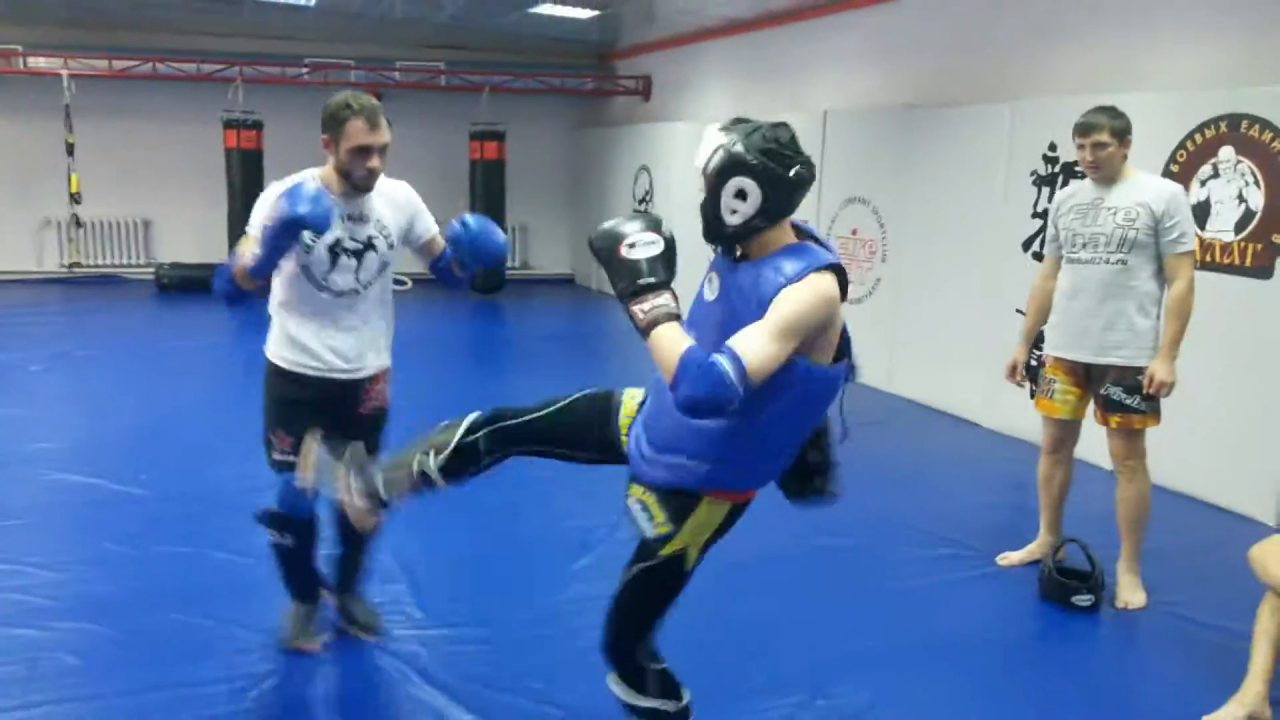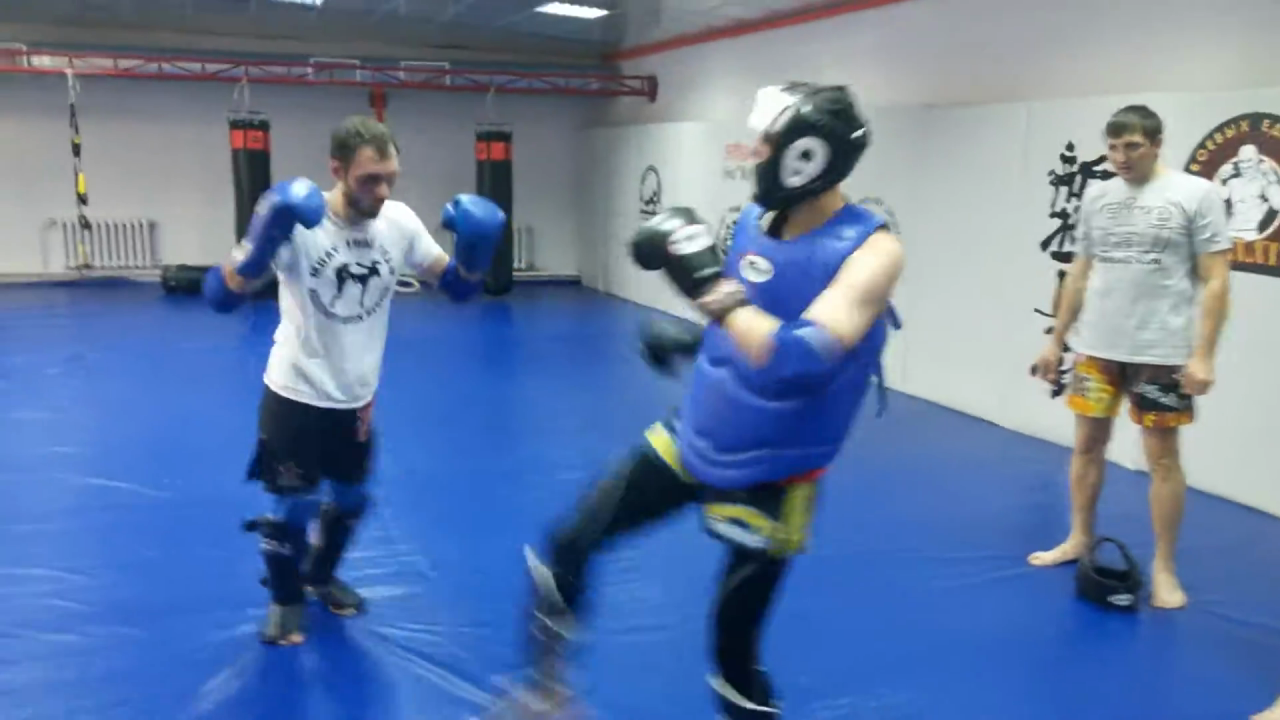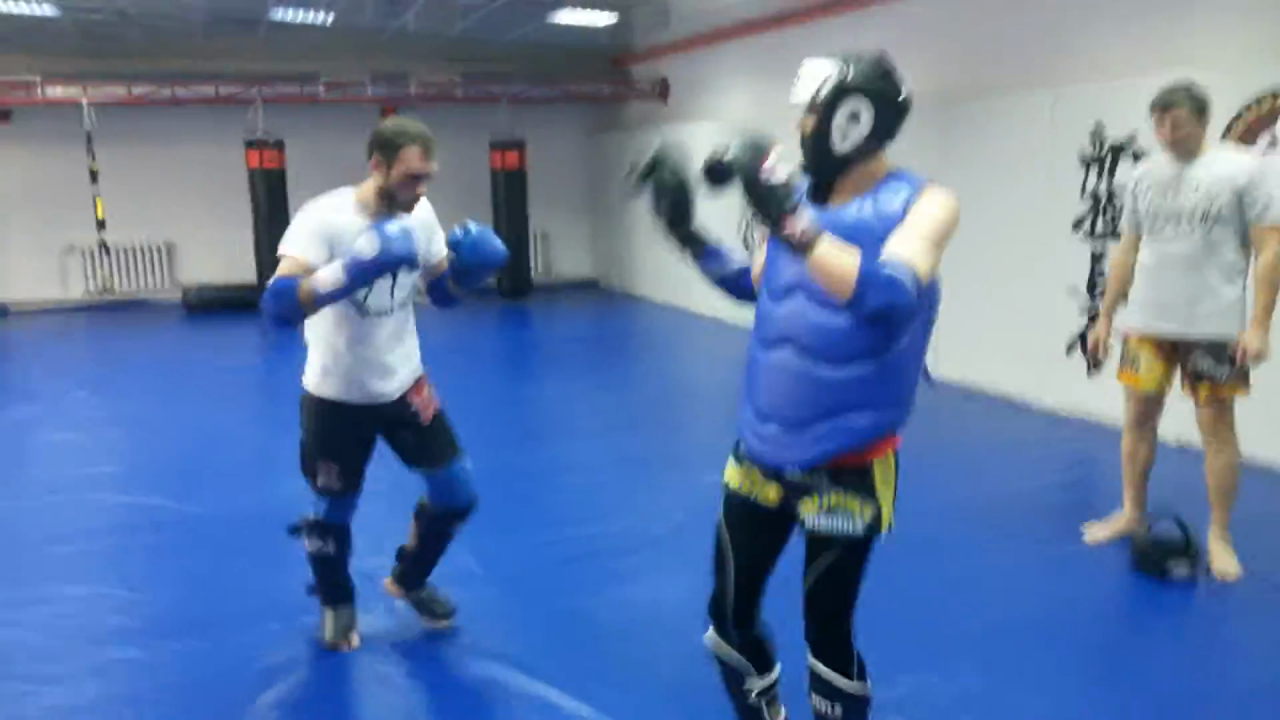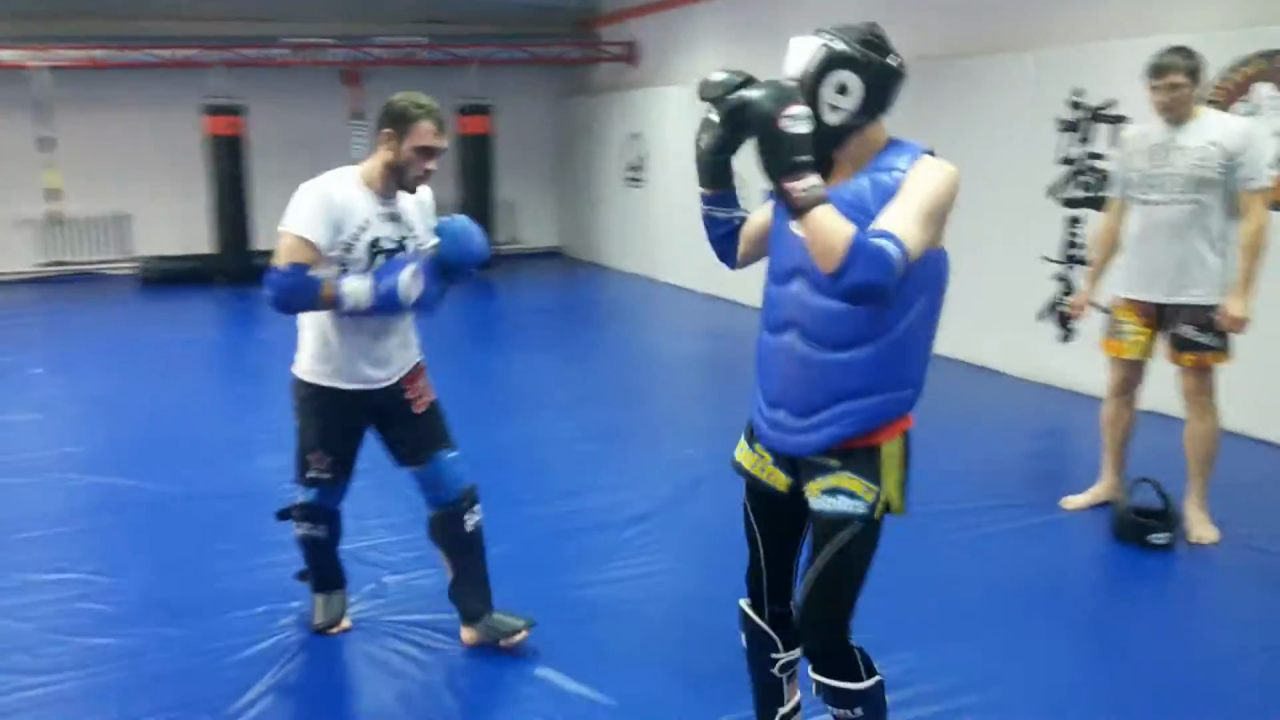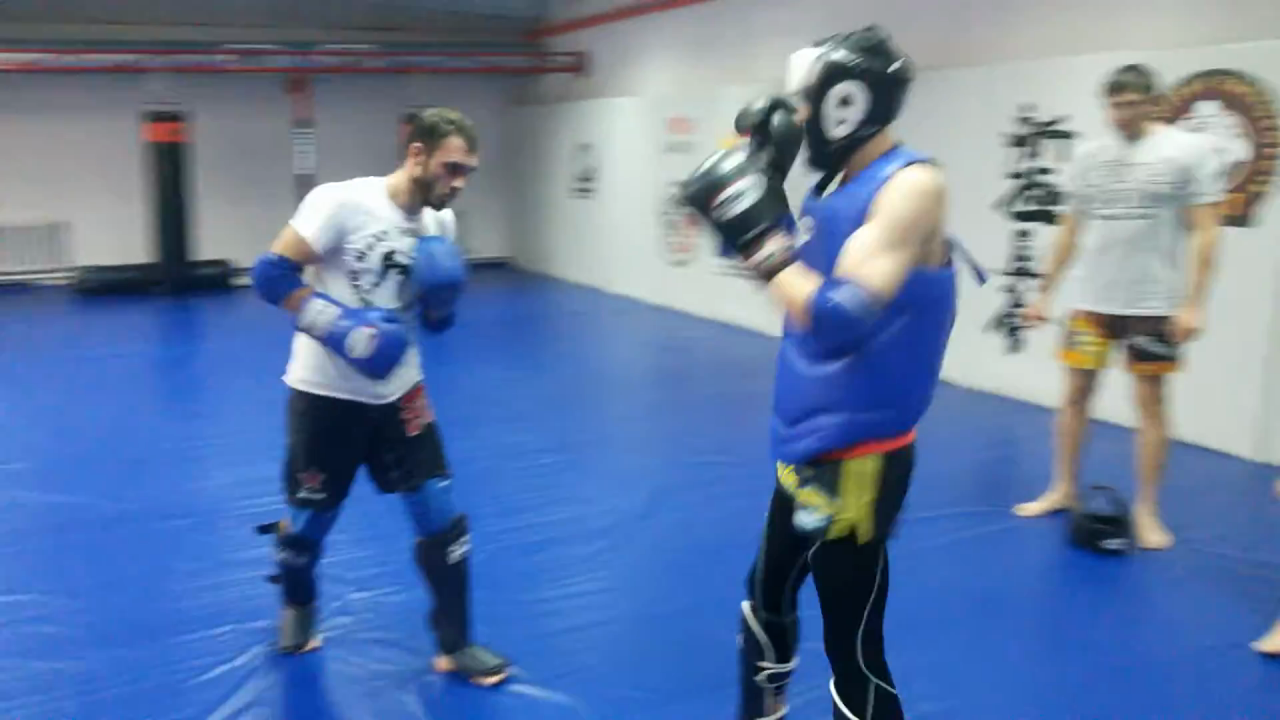
dt=0.2s
person 1, frame 1
left shoulder: (814, 287)
right shoulder: (734, 251)
left elbow: (706, 389)
left wrist: (645, 292)
left hip: (701, 485)
right hip: (650, 423)
left knee: (628, 644)
right knee: (494, 432)
right ankle: (372, 489)
person 1, frame 2
left shoulder: (870, 249)
right shoulder: (754, 220)
left elbow: (799, 365)
left wrist: (708, 283)
right wrist: (694, 340)
left hip: (766, 476)
right hip: (692, 438)
left knee: (734, 651)
right knee: (568, 547)
person 1, frame 3
left shoulder: (922, 206)
right shoulder: (799, 194)
left elbow: (883, 300)
right elbow: (754, 285)
left wrist: (790, 219)
right wrist: (686, 227)
left hip: (846, 462)
right hip: (764, 447)
left knee: (828, 637)
right knee: (731, 620)
person 1, frame 4
left shoulder: (925, 176)
right shoulder: (811, 173)
left elbow: (865, 277)
right elbow: (734, 249)
left wrist: (795, 178)
right wrist: (715, 162)
left hip: (856, 445)
right hip: (775, 432)
left knee: (822, 628)
right knee: (763, 603)
person 1, frame 5
left shoulder: (912, 187)
right shoulder: (844, 185)
left elbow: (836, 321)
right elbow: (808, 270)
left wrist: (756, 229)
right wrist: (768, 190)
left hip: (856, 461)
right hip: (810, 446)
left knee: (852, 651)
right knee: (766, 600)
person 2, frame 1
left shoulder: (400, 198)
right shoulder: (284, 199)
left elbow: (445, 266)
right elbow: (229, 288)
left wrist: (469, 251)
right wrist: (274, 246)
left hip: (366, 370)
right hip: (297, 369)
right knee: (294, 495)
left ankle: (347, 588)
right ankle: (304, 600)
person 2, frame 2
left shoulder: (399, 221)
right shoulder: (292, 217)
left elbow: (458, 286)
right elbow: (219, 295)
left wrist: (476, 247)
right wrist: (262, 246)
left hip: (355, 397)
right hip: (296, 395)
left knee: (351, 502)
right knee: (291, 509)
left ankle: (320, 576)
right ankle: (285, 601)
person 2, frame 3
left shoulder: (419, 216)
right shoulder: (323, 218)
left elbow: (446, 292)
right elbow: (278, 306)
left wrist: (472, 267)
right wrist: (352, 268)
left hip: (403, 383)
right hip: (337, 394)
left knee: (455, 492)
right knee: (334, 510)
left ankle: (410, 579)
right ankle: (338, 606)
person 2, frame 4
left shoulder: (419, 201)
right shoulder: (324, 195)
right elbow: (284, 290)
left wrist: (448, 266)
right wrist: (379, 289)
left hip: (400, 372)
right hip: (330, 381)
left knee: (452, 489)
right knee: (321, 499)
left ankle: (478, 616)
right ankle: (328, 590)
person 2, frame 5
left shoulder: (440, 221)
right shoulder: (342, 202)
right elbow: (269, 276)
left wrist: (443, 293)
right wrist: (340, 329)
left hip: (397, 391)
right hip: (326, 394)
left knee: (440, 515)
right knee: (310, 520)
left ankle: (455, 644)
right ankle: (298, 604)
person 3, frame 1
left shoulder: (1163, 196)
right shoulder: (1065, 199)
left elbow: (1181, 282)
left wrist: (1166, 355)
right wrist: (1024, 343)
left hip: (1128, 356)
right hip: (1063, 350)
left knee: (1127, 458)
right knee: (1054, 445)
left ankle: (1129, 568)
right ankle: (1046, 539)
person 3, frame 2
left shoulder: (1196, 194)
right shoulder: (1096, 197)
left elbow: (1216, 280)
left wrist: (1203, 354)
right wrist: (1056, 340)
left hip: (1161, 354)
right hip: (1096, 348)
left knee: (1162, 456)
right knee: (1087, 443)
left ankle: (1164, 568)
right ankle: (1079, 539)
person 3, frame 3
right shoulder: (1144, 175)
right elbow: (1126, 251)
right wrist: (1105, 317)
left hip: (1212, 327)
right hip: (1146, 323)
left knee: (1216, 427)
right knee: (1138, 417)
left ankle: (1219, 537)
right ankle: (1131, 513)
person 3, frame 4
left shoulder: (1235, 133)
right shoulder: (1134, 139)
left elbow: (1254, 217)
right elbow: (1113, 217)
left wrist: (1241, 292)
right wrist: (1089, 283)
left hip: (1198, 294)
right hip: (1133, 290)
left knee: (1198, 394)
right knee: (1120, 384)
left ankle: (1196, 505)
right ankle: (1110, 481)
person 3, frame 5
left shoulder: (1188, 150)
right shoulder: (1090, 155)
left elbow: (1205, 230)
right elbow: (1070, 231)
left wrist: (1193, 303)
right wrist: (1043, 294)
left hip: (1152, 306)
right hip: (1090, 301)
left knee: (1150, 402)
right knee: (1075, 393)
left ankle: (1147, 510)
right ankle: (1063, 490)
